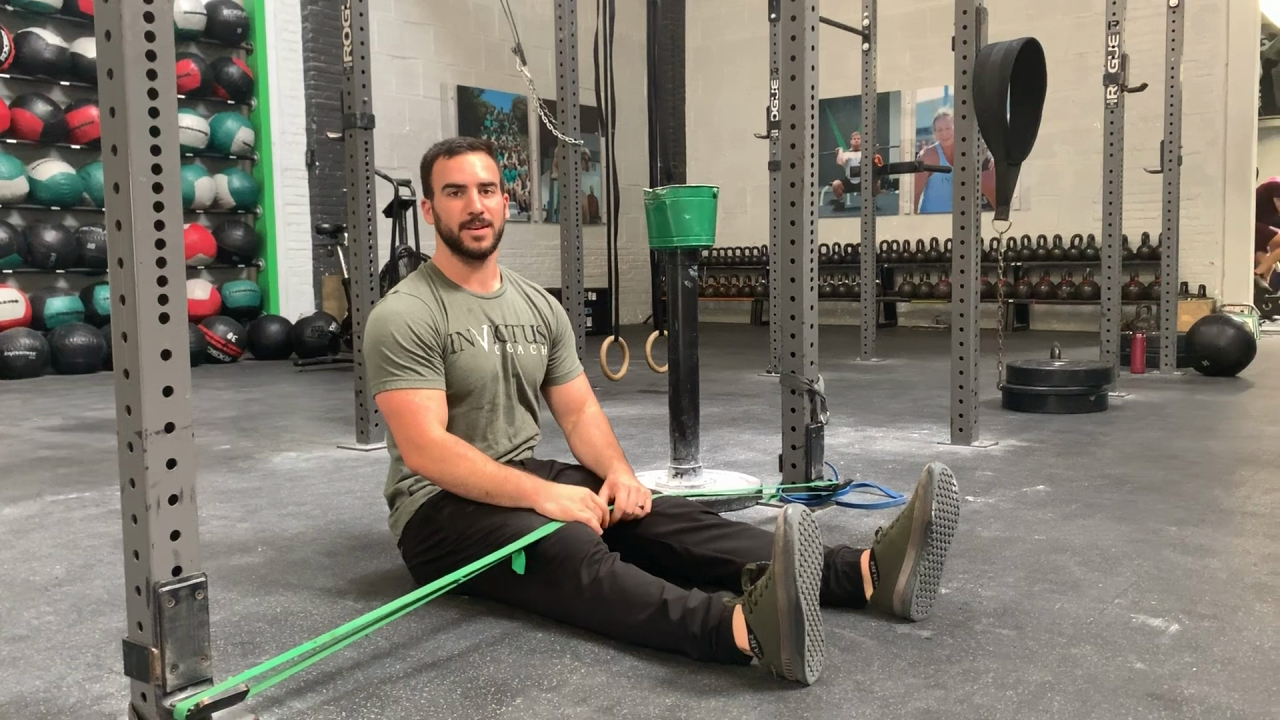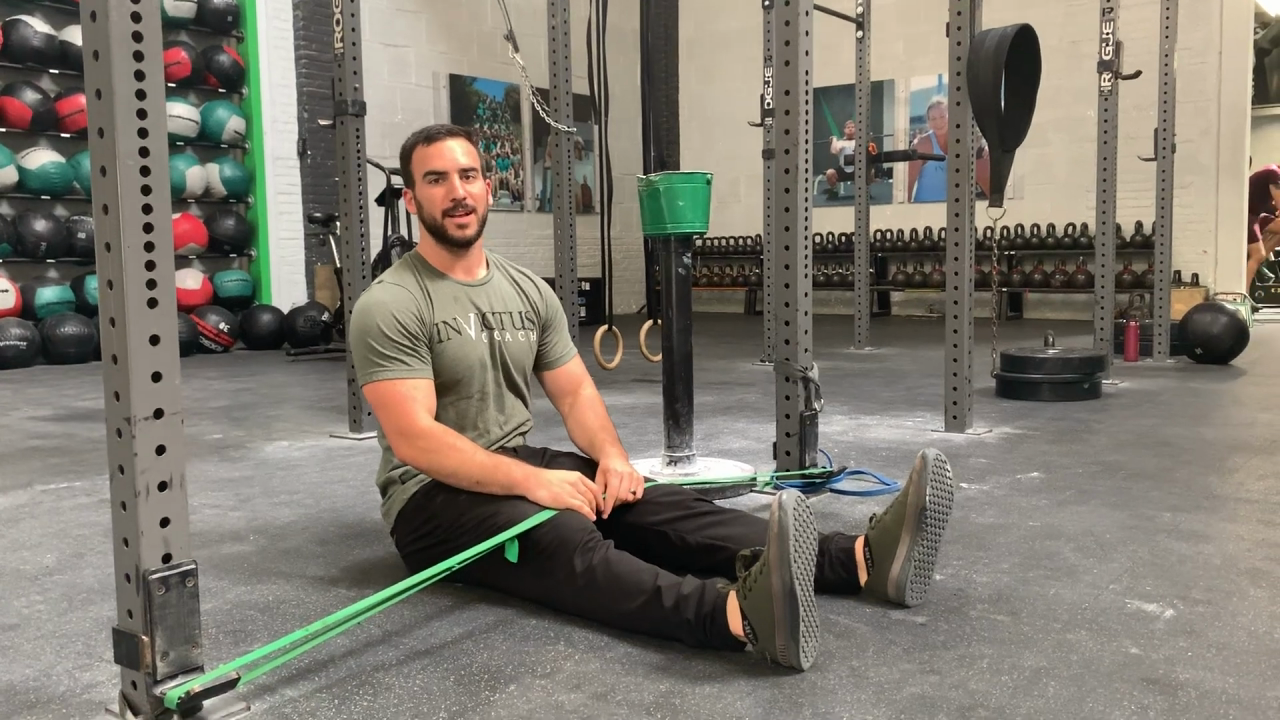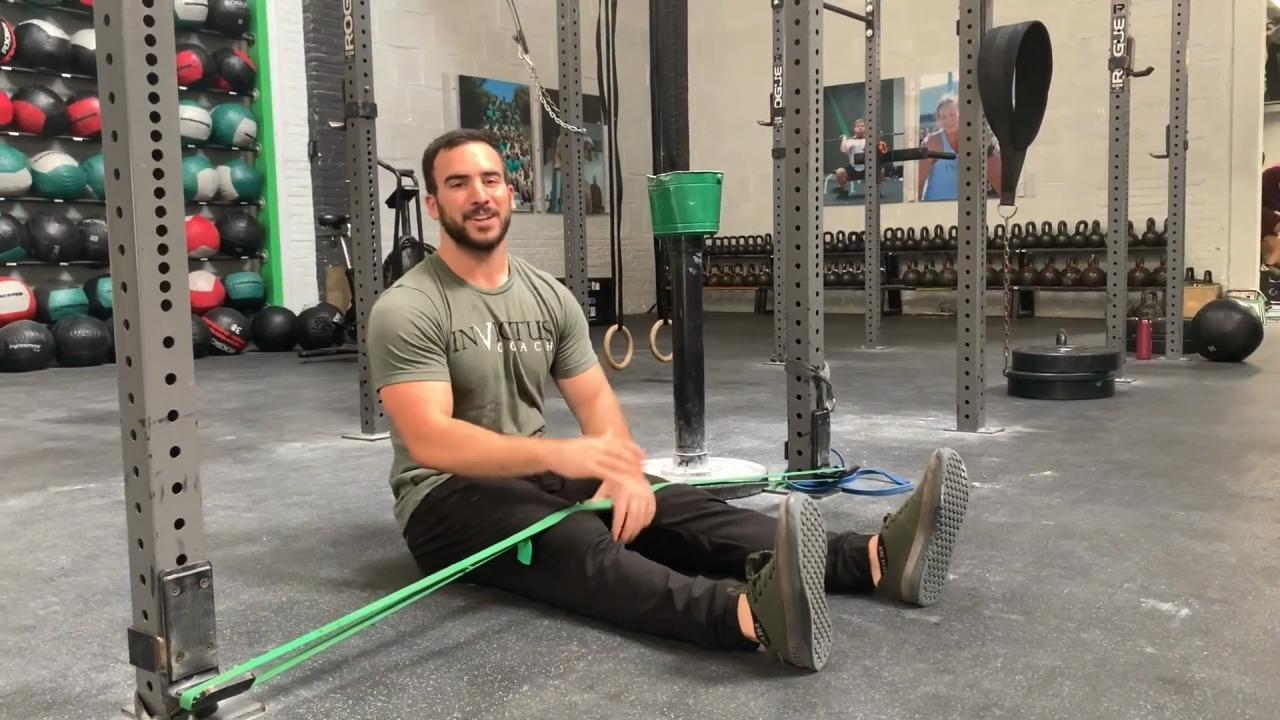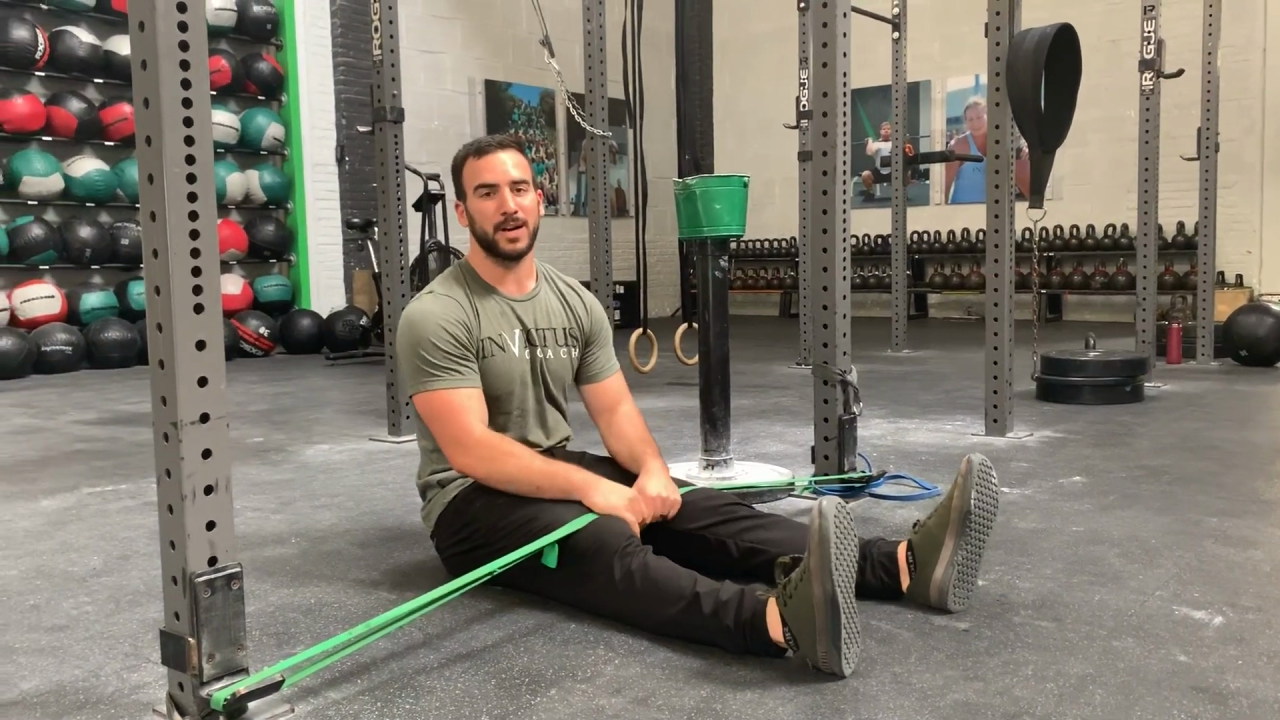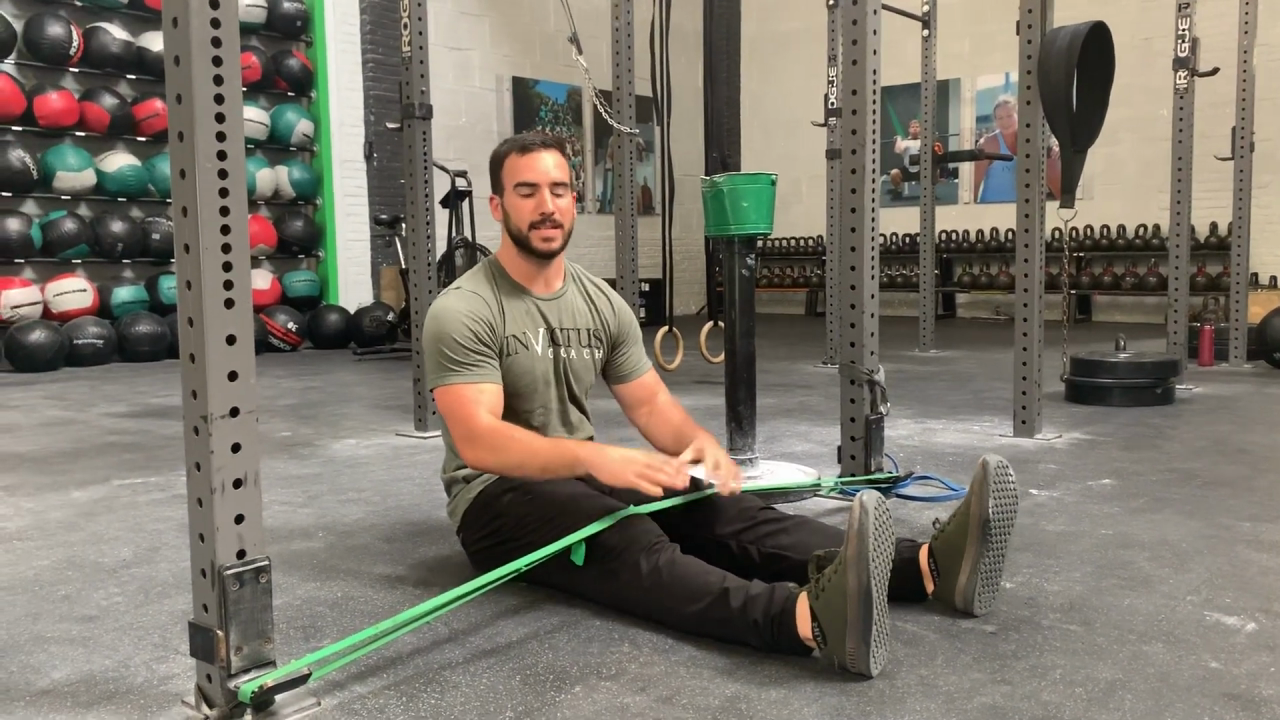
dt=0.7s
person 1, frame 1
left shoulder: (539, 305)
right shoulder: (405, 316)
left elbow: (578, 410)
right elbow: (426, 449)
left wrist: (617, 471)
right wrist: (541, 495)
left hip: (525, 478)
right hip: (441, 508)
left knee: (665, 520)
right knee: (573, 551)
left ankle: (866, 571)
right ankle: (741, 626)
person 1, frame 2
left shoulder: (528, 289)
right shoulder: (390, 307)
left elbow: (575, 392)
right elbow: (416, 439)
left wrist: (612, 455)
right wrist: (533, 482)
left hip: (519, 465)
right hip: (434, 497)
left knee: (662, 507)
right knee: (567, 540)
left ankle: (861, 559)
right ankle: (738, 613)
person 1, frame 3
left shoulder: (549, 295)
right shoulder: (406, 310)
left elbow: (595, 400)
right elbow: (432, 441)
left wrist: (623, 462)
right wrist: (555, 454)
left hip: (533, 468)
right hip: (446, 497)
left knee: (675, 508)
right knee: (579, 544)
left ankle: (874, 558)
right ankle: (748, 615)
person 1, frame 4
left shoulder: (574, 301)
right shoulder: (436, 317)
left elbow: (613, 409)
right elbow: (470, 450)
left wrist: (651, 469)
right wrist: (588, 486)
left hip: (555, 473)
right hip: (473, 501)
left knee: (702, 511)
right knee: (606, 545)
left ankle: (903, 563)
right ankle: (778, 619)
person 1, frame 5
left shoulder: (601, 301)
right shoulder: (463, 312)
left elbow: (650, 403)
right elbow: (479, 441)
left wrist: (699, 440)
right wrist: (592, 456)
left hip: (581, 471)
right hip: (499, 496)
left knee: (724, 513)
right knee: (631, 542)
left ankle: (924, 566)
right ankle: (808, 617)
